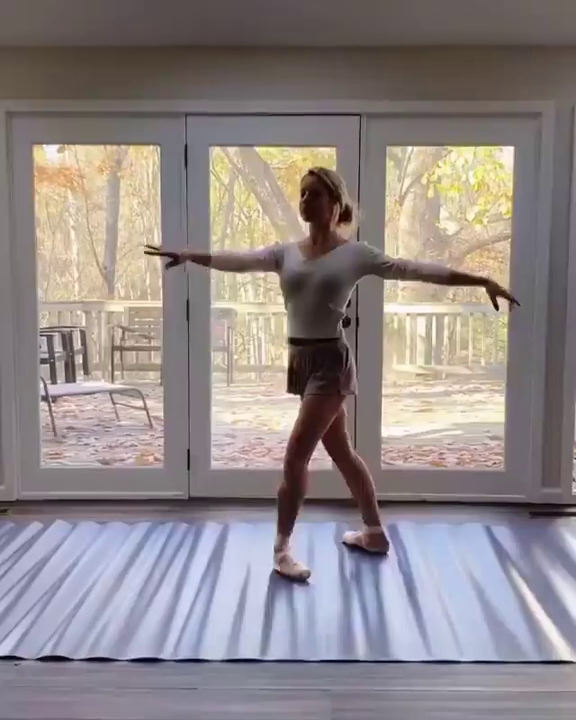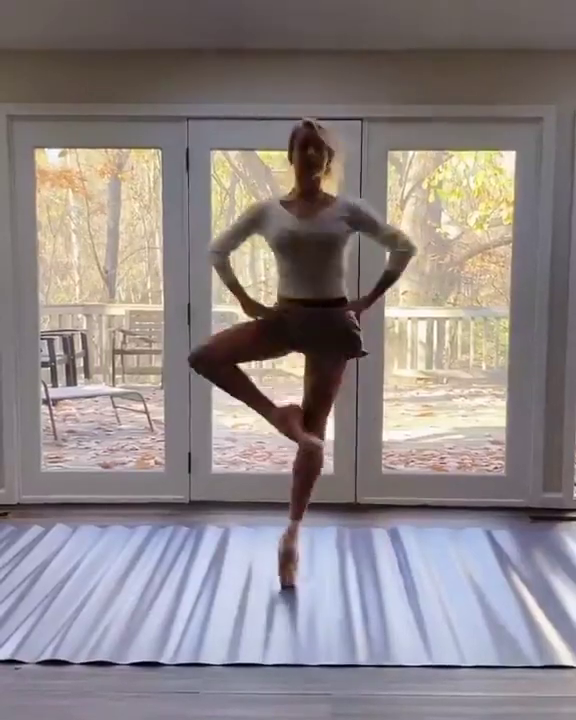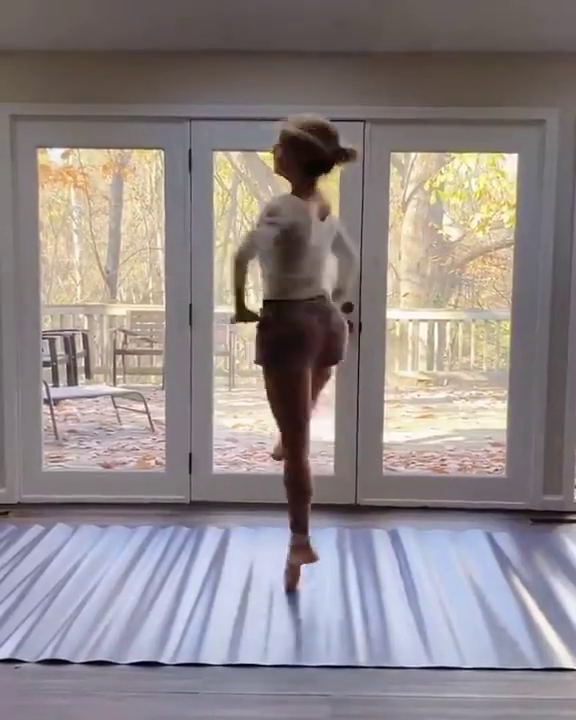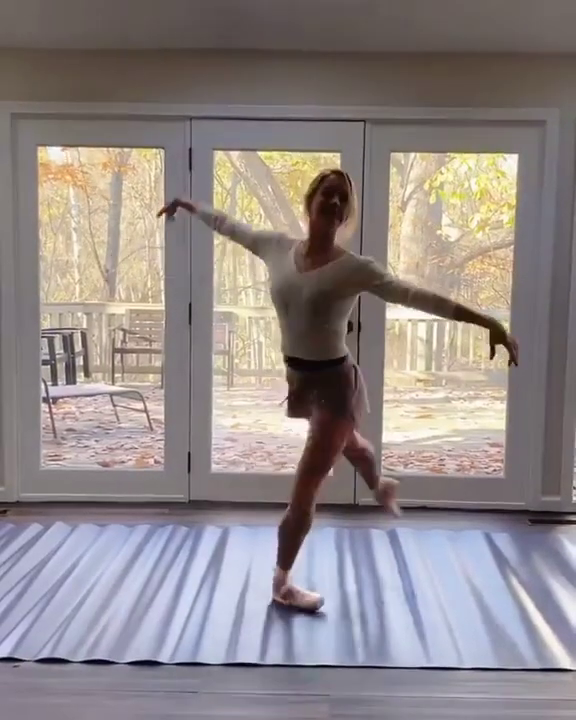
dt=0.7s
person 1, frame 1
left shoulder: (356, 254)
right shoulder: (286, 252)
left elbow: (417, 270)
right elbow: (237, 260)
left wrist: (482, 281)
right wrist: (185, 255)
left hip: (330, 361)
right hip: (300, 359)
left knee: (295, 458)
right knee: (342, 452)
left ankle: (282, 547)
right ankle: (374, 531)
person 1, frame 2
left shoulder: (346, 209)
right shoulder: (267, 210)
left elbow: (403, 247)
right elbow: (217, 251)
left wrist: (370, 298)
right wrist: (246, 301)
left hip: (331, 323)
right hip: (285, 317)
left knee: (312, 431)
right knee: (206, 356)
left ankle: (291, 532)
right ankle: (281, 415)
person 1, frame 3
left shoulder: (280, 210)
right shoulder: (324, 209)
left elbow: (243, 255)
right elbow: (349, 256)
left wrist: (243, 307)
left hip: (287, 326)
right hip: (324, 320)
left knee: (296, 447)
left ankle: (300, 544)
person 1, frame 4
left shoulder: (354, 269)
right shoulder: (279, 247)
left elbow: (418, 295)
right elbow: (229, 225)
left wrist: (488, 322)
right wrist: (187, 204)
left hip: (334, 382)
right hip: (301, 378)
left knee: (302, 492)
right knee: (347, 445)
left ankle: (282, 581)
right ankle: (379, 485)
